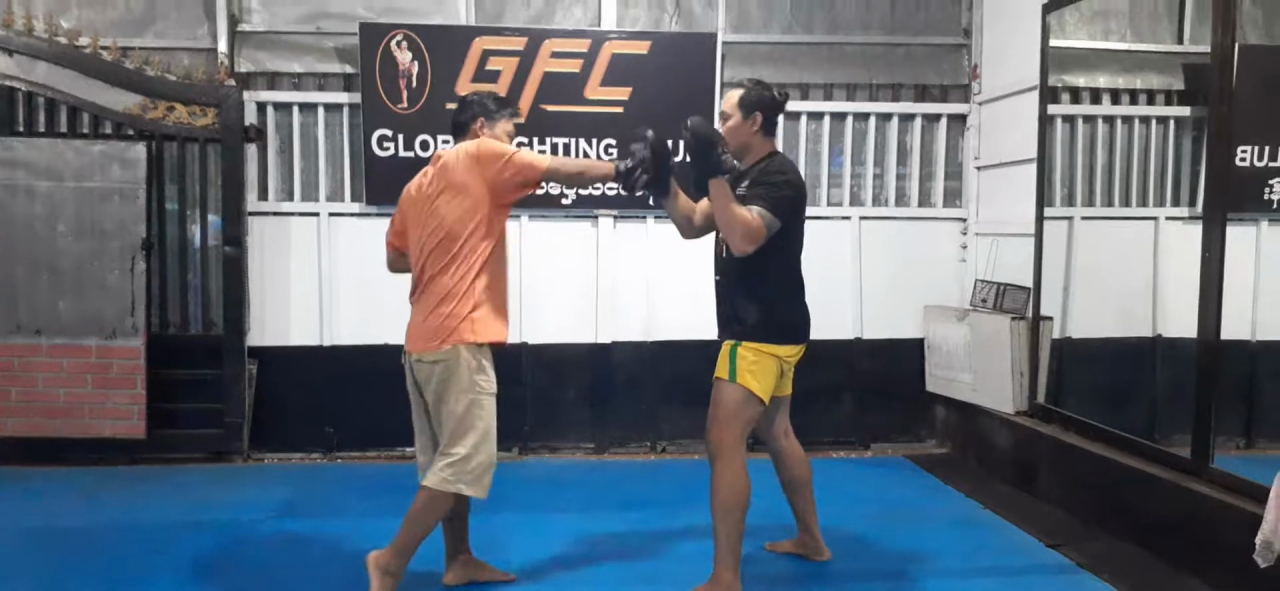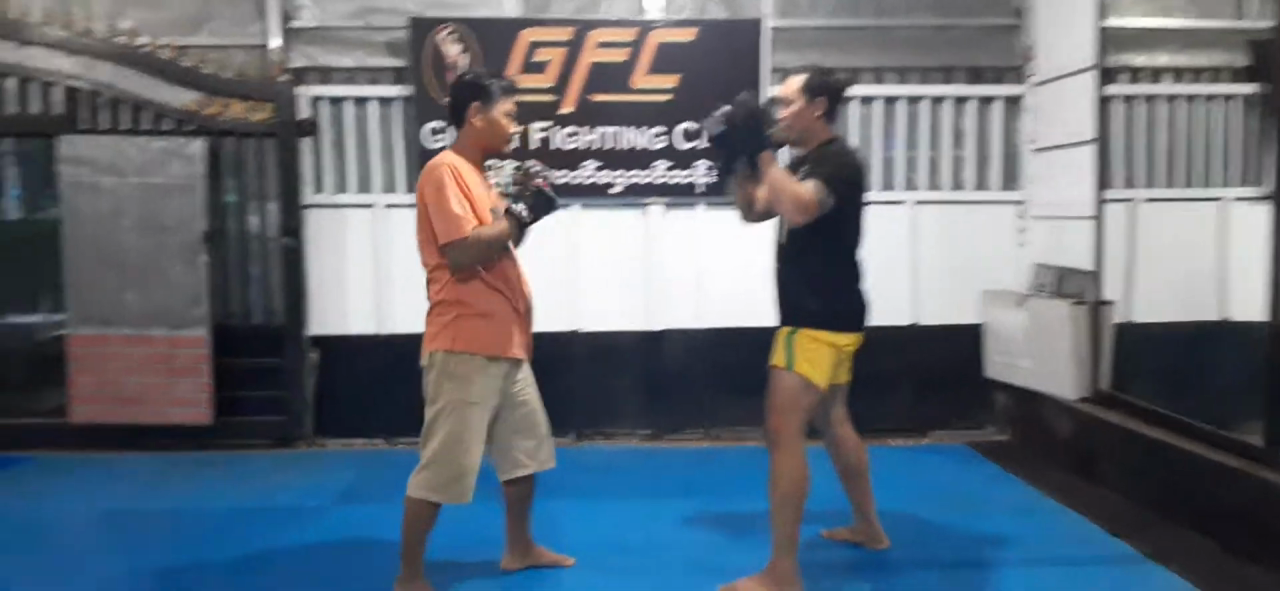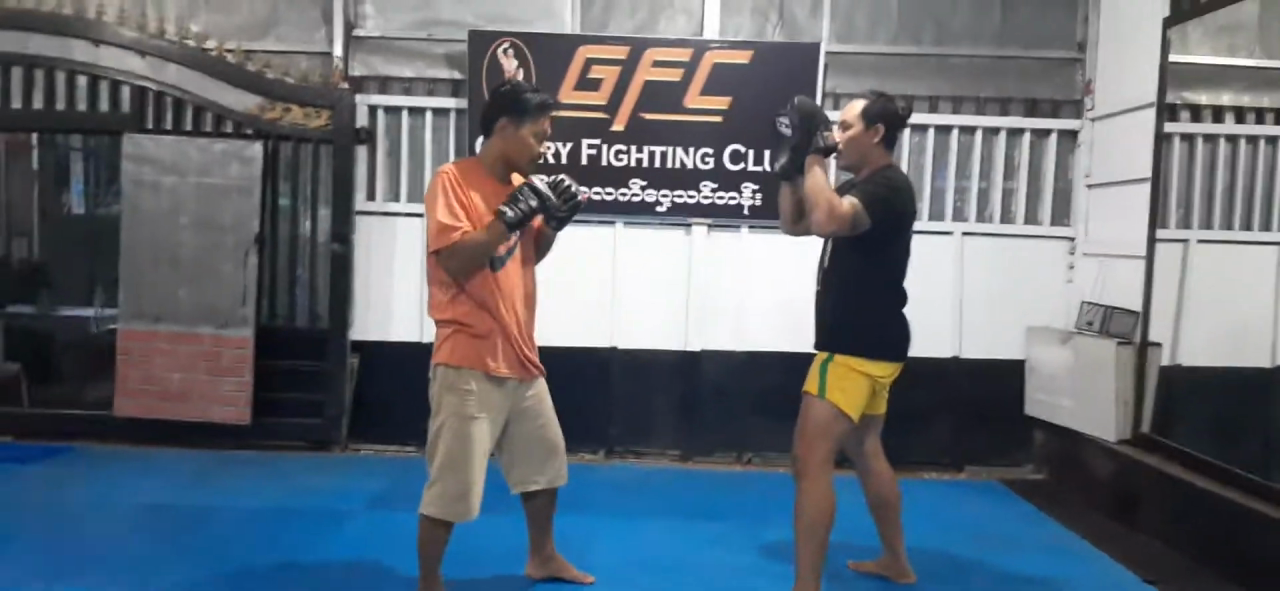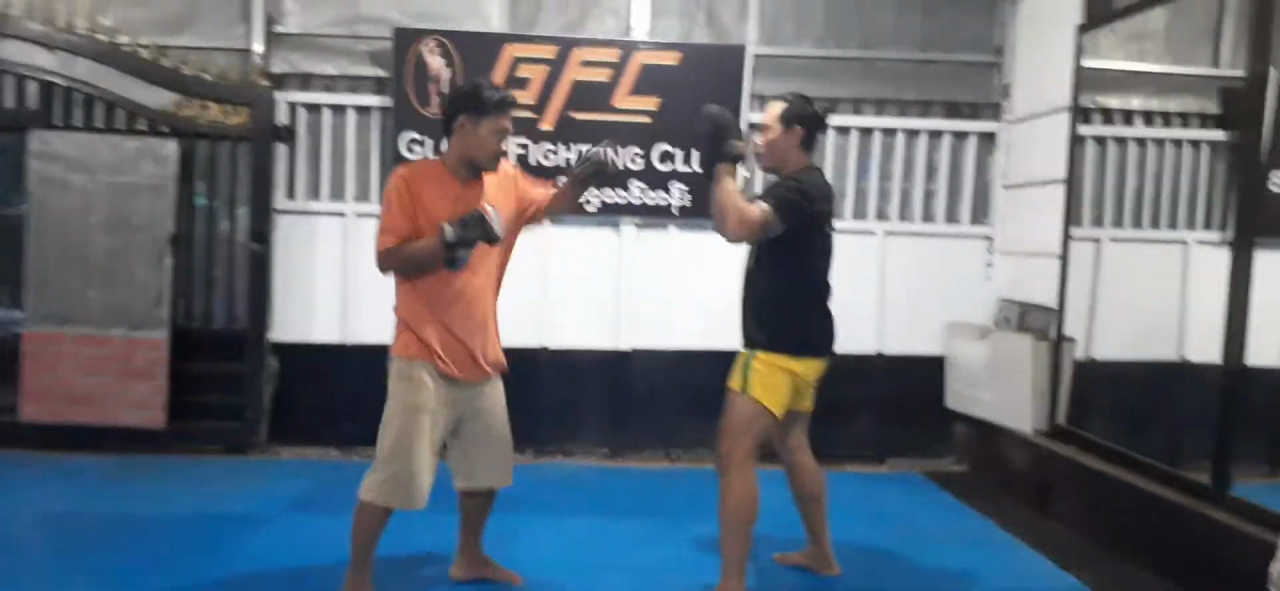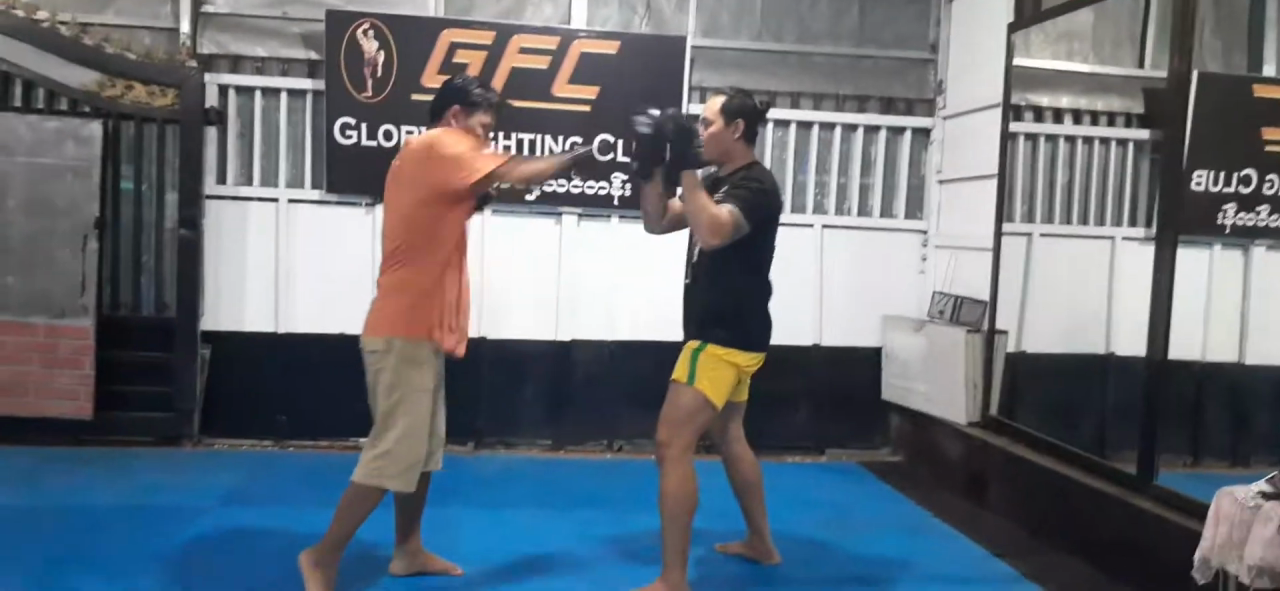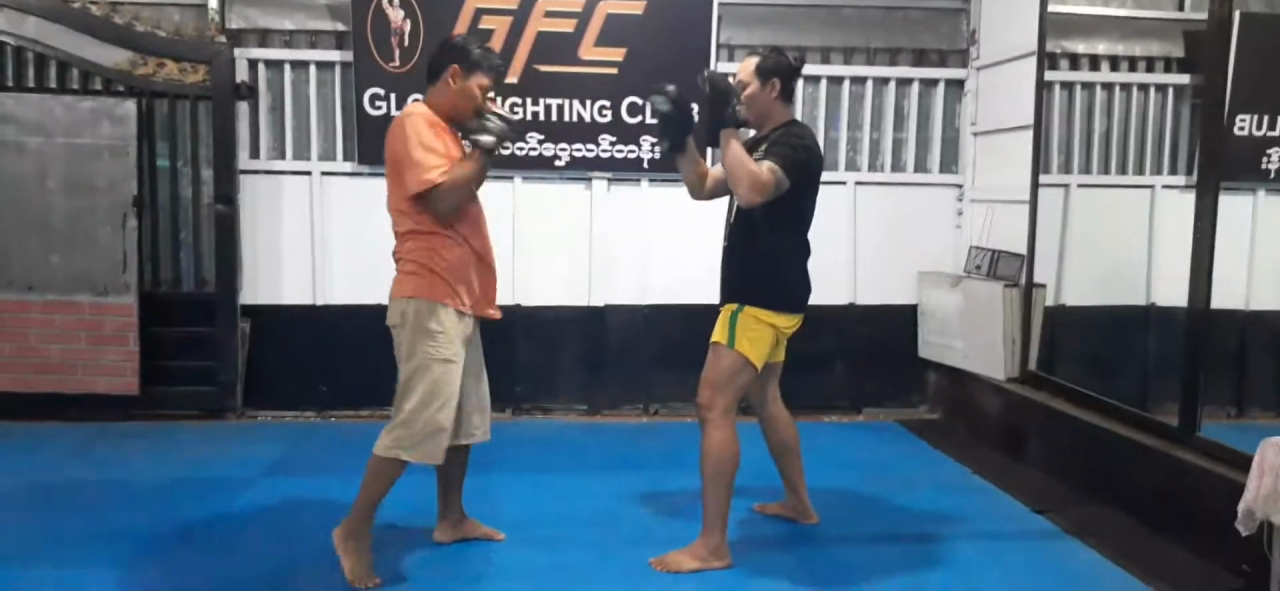
dt=0.4s
person 1, frame 1
left shoulder: (419, 183)
right shoulder: (481, 157)
left elbow: (396, 259)
right elbow: (563, 170)
right wrist: (622, 167)
left hip: (427, 339)
right hip: (458, 339)
left knee: (452, 456)
right knee: (464, 459)
person 1, frame 2
left shoulder: (473, 172)
right shoulder: (445, 169)
right elbow: (464, 254)
left wrist: (519, 212)
right wrist: (516, 214)
left hip: (502, 342)
right hip: (463, 345)
left knee: (527, 446)
right knee: (445, 464)
left ankle: (520, 546)
person 1, frame 3
left shoulder: (518, 183)
right shoulder: (451, 180)
right elbow: (455, 261)
left wrist: (553, 220)
right wrist: (511, 214)
left hip: (520, 358)
right hip: (469, 363)
left knee: (544, 460)
right knee: (453, 480)
person 1, frame 4
left shoulder: (504, 179)
right shoulder: (411, 180)
left elbow: (549, 204)
right elbow: (390, 259)
left wrist: (581, 178)
right wrist: (454, 235)
left hip: (481, 356)
right hip: (424, 357)
left knee: (490, 462)
right knee: (398, 468)
person 1, frame 5
left shoulder: (452, 162)
right shoulder: (434, 148)
right elbow: (514, 174)
right wrist: (570, 156)
left hip: (426, 333)
right hip: (404, 333)
left knee: (423, 448)
right knee: (395, 450)
person 1, frame 6
left shoulder: (441, 129)
right shoulder: (417, 123)
left elbow: (462, 193)
right elbow: (443, 196)
left wrist: (481, 147)
right wrist: (484, 144)
left hip: (457, 297)
right hip: (429, 299)
left knee: (466, 415)
right knee: (421, 420)
left ankle: (451, 517)
right ankle: (355, 529)
person 2, frame 1
left shoulder: (779, 177)
right shoulder: (745, 176)
left elbow: (743, 240)
right elbow: (692, 225)
left wrist: (714, 173)
left hip: (763, 332)
right hip: (769, 329)
left knee: (724, 442)
right knee: (776, 432)
right ankle: (811, 539)
person 2, frame 2
left shoulder: (837, 161)
right shoulder: (806, 161)
left elbow: (794, 212)
right elbow: (755, 209)
left wrist: (765, 152)
right wrist: (739, 165)
left hip: (821, 319)
right hip: (820, 315)
left knee: (783, 431)
right knee: (832, 420)
right ankle: (869, 527)
person 2, frame 3
left shoulder: (887, 188)
right shoulder: (861, 187)
left elbow: (825, 221)
right elbow: (795, 224)
left wrist: (813, 155)
right wrist: (791, 166)
left hip: (859, 348)
right hip: (866, 345)
left knee: (811, 459)
right knee: (865, 450)
person 2, frame 4
left shoulder: (801, 189)
right shoulder: (792, 187)
left elbow: (739, 227)
right elbow: (730, 225)
left wrist: (724, 161)
right wrist: (721, 167)
left hip: (782, 346)
right hip: (797, 342)
left knee: (734, 454)
right knee: (792, 445)
person 2, frame 5
left shoulder: (755, 186)
right shoulder: (720, 183)
left elbow: (710, 234)
right elbow: (658, 222)
left wrist: (686, 169)
right wrist: (652, 168)
left hip: (726, 338)
right hip: (728, 335)
left knee: (672, 444)
right knee: (728, 437)
right ankle: (760, 543)
person 2, frame 6
left shoulder: (795, 143)
right shoulder: (760, 142)
left elbow: (750, 192)
right elbow: (705, 187)
left wrist: (726, 128)
right wrist: (681, 137)
left hip: (764, 298)
right hip: (761, 295)
left knee: (714, 405)
right knee: (764, 398)
left ankle: (712, 545)
right ankle: (799, 503)
